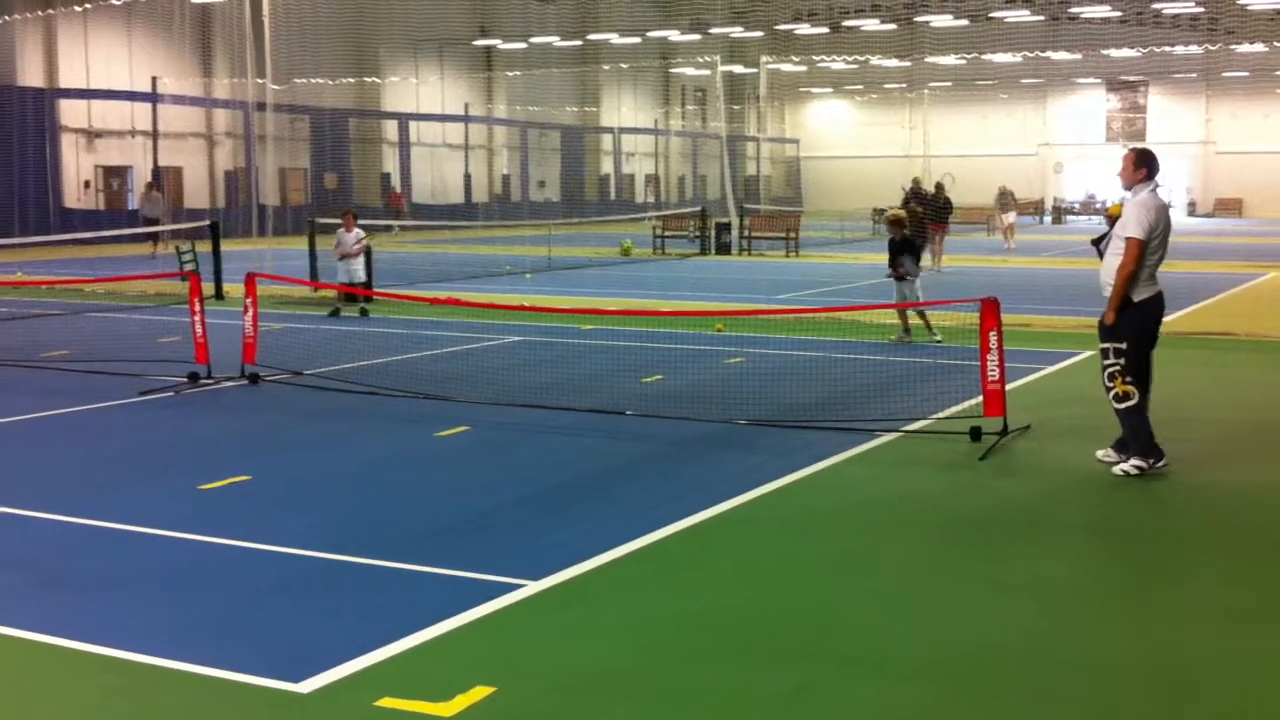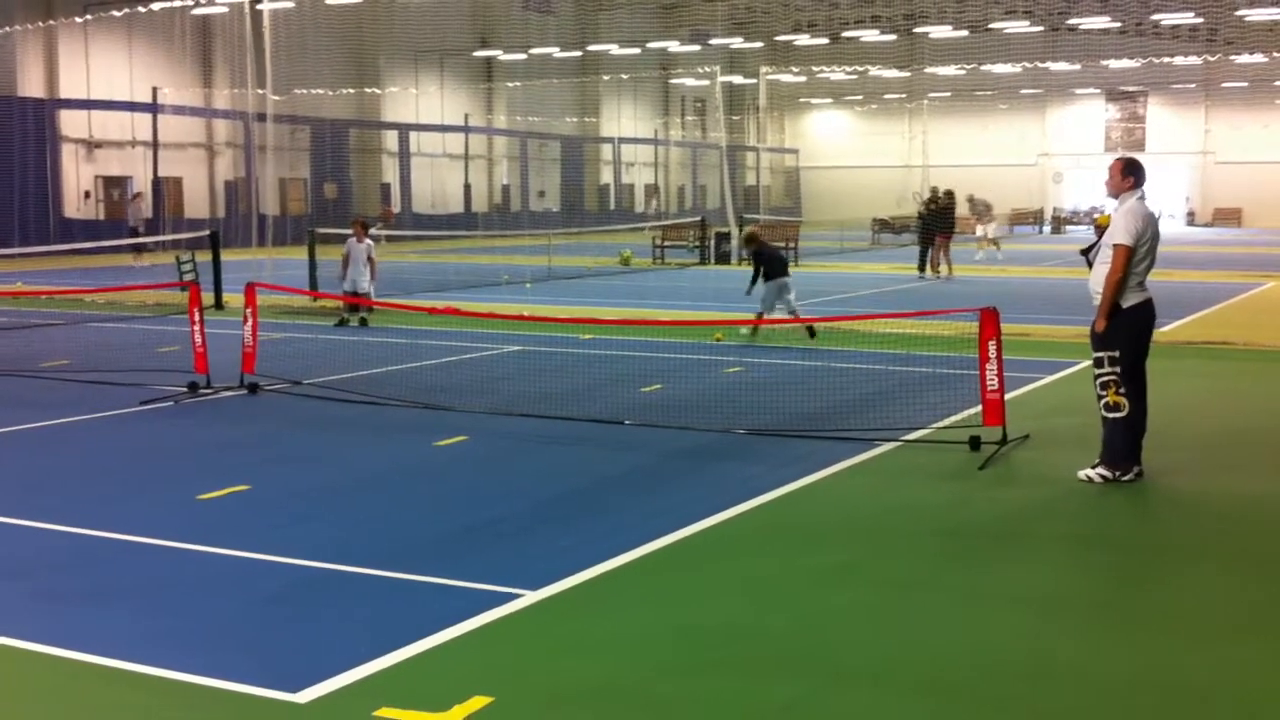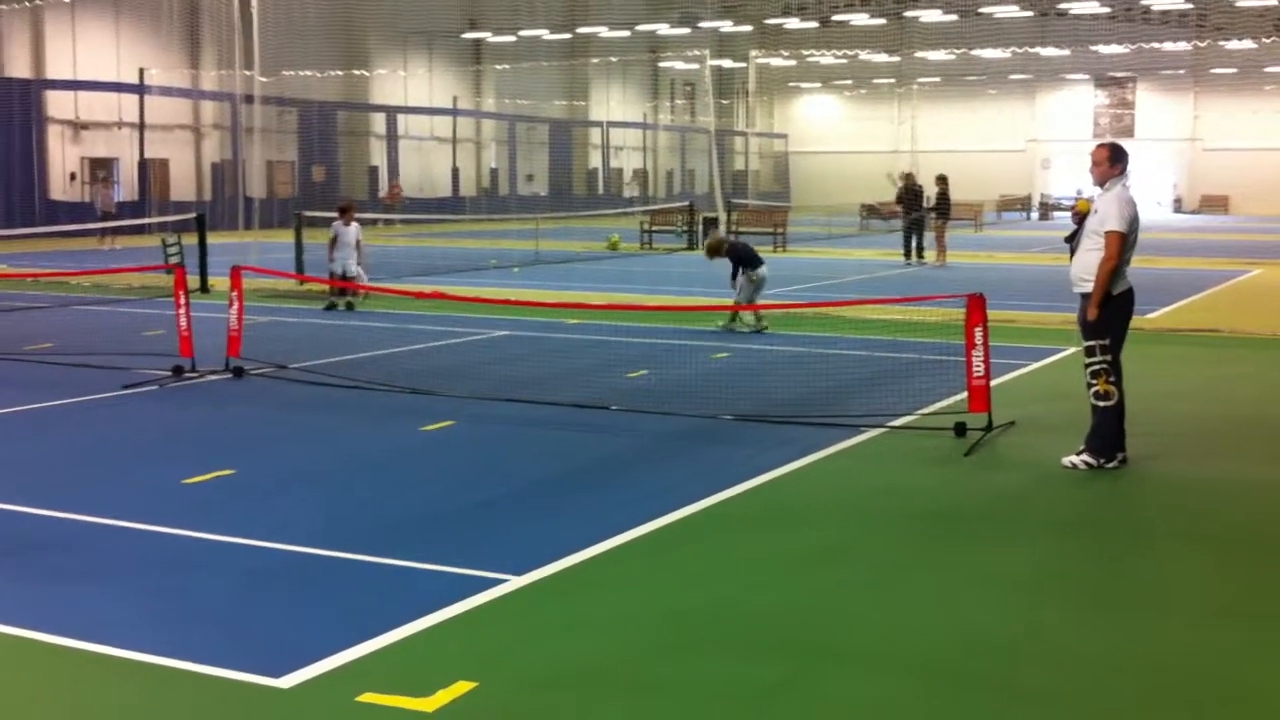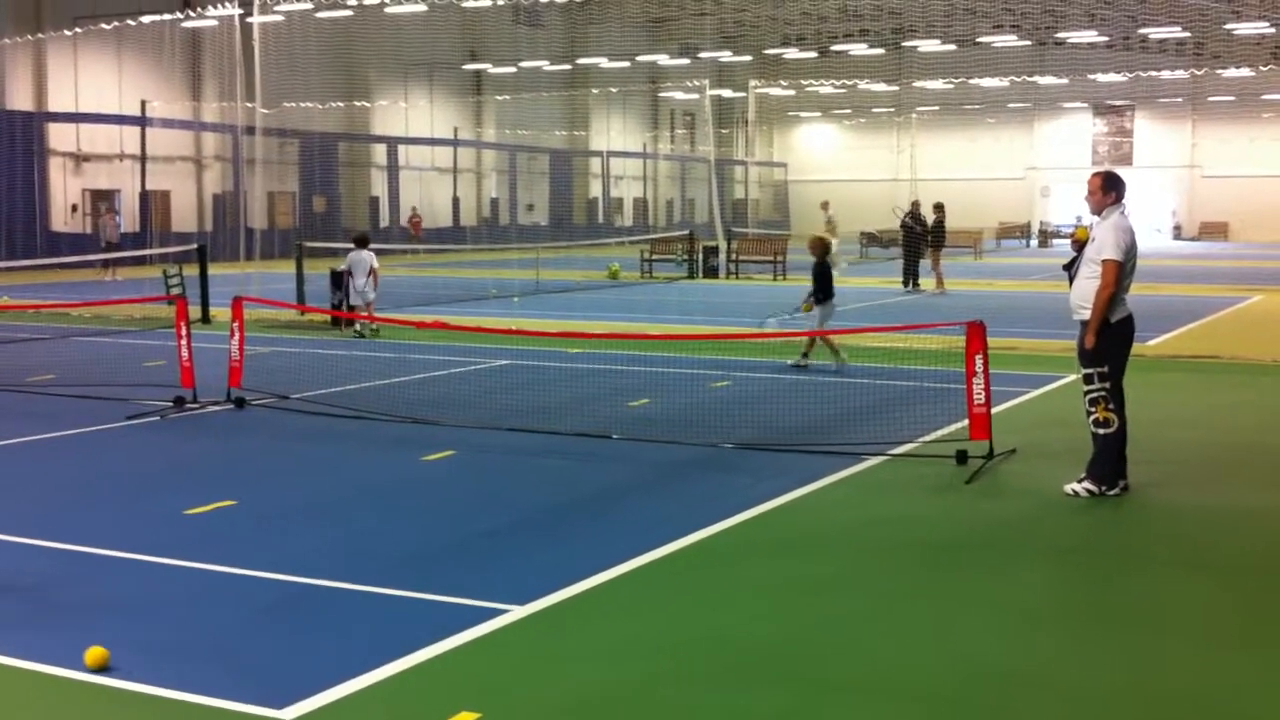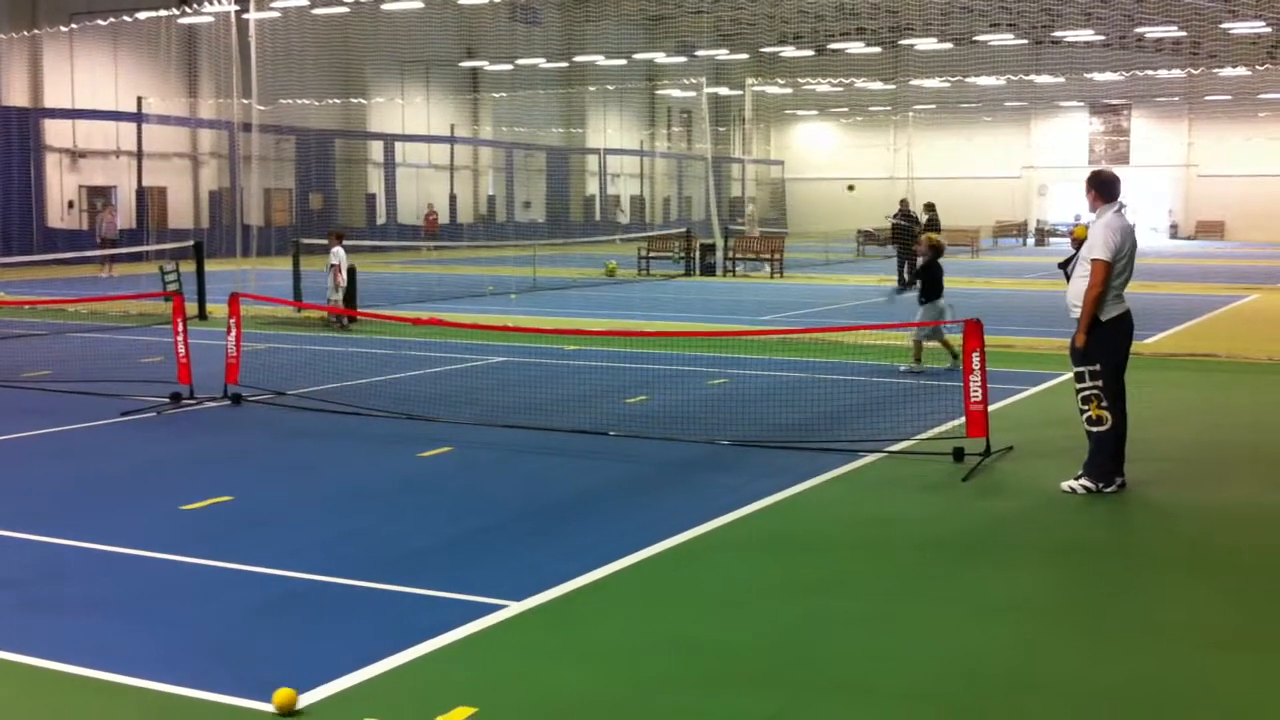
dt=1s
person 1, frame 1
left shoulder: (1140, 206)
right shoulder: (1155, 205)
left elbow: (1130, 265)
left wrist: (1112, 308)
right wrist: (1117, 227)
left hip: (1131, 304)
right hip: (1146, 301)
left knee: (1117, 379)
right knee: (1133, 376)
left ankle: (1146, 451)
right ankle: (1130, 445)
person 1, frame 2
left shoulder: (1127, 213)
right shoulder: (1143, 213)
left elbow: (1118, 271)
left wrist: (1102, 315)
right wrist: (1104, 237)
left hip: (1121, 312)
right hip: (1137, 308)
left knee: (1112, 388)
right knee: (1130, 387)
left ankle: (1117, 463)
right ankle: (1128, 459)
person 1, frame 3
left shoulder: (1117, 200)
right shoulder: (1108, 197)
left elbow: (1111, 258)
left wrist: (1094, 304)
right wrist: (1084, 223)
left hip: (1105, 299)
right hip: (1101, 297)
left knee: (1101, 375)
right knee: (1104, 374)
left ankle: (1103, 451)
right ankle: (1110, 446)
person 1, frame 4
left shoulder: (1113, 227)
right shoulder: (1108, 225)
left elbow: (1108, 286)
left wrist: (1092, 332)
right wrist: (1083, 250)
left hip: (1105, 327)
right hip: (1105, 326)
left knee: (1101, 403)
right knee: (1107, 402)
left ankle: (1104, 479)
right ankle: (1111, 473)
person 1, frame 5
left shoulder: (1105, 227)
right shoulder: (1121, 224)
left elbow: (1097, 286)
left wrist: (1082, 331)
right wrist: (1082, 247)
left hip: (1100, 325)
right hip: (1115, 321)
left knee: (1095, 402)
right knee: (1109, 399)
left ankle: (1101, 476)
right ankle: (1110, 470)
